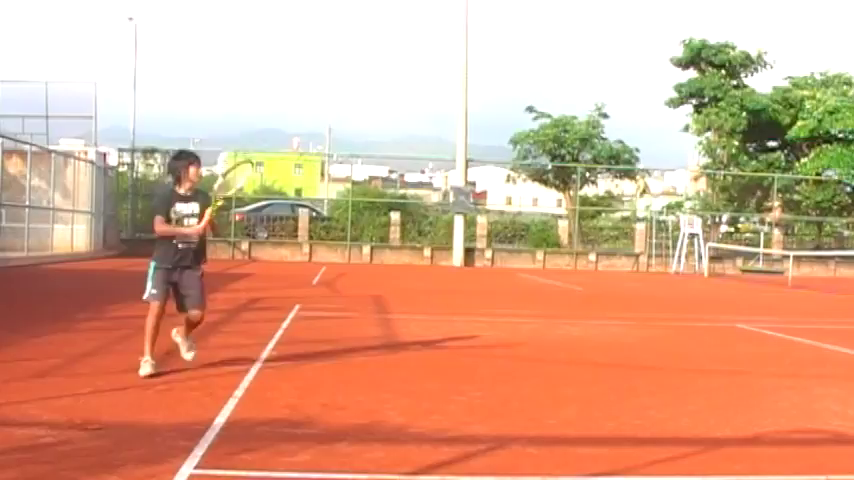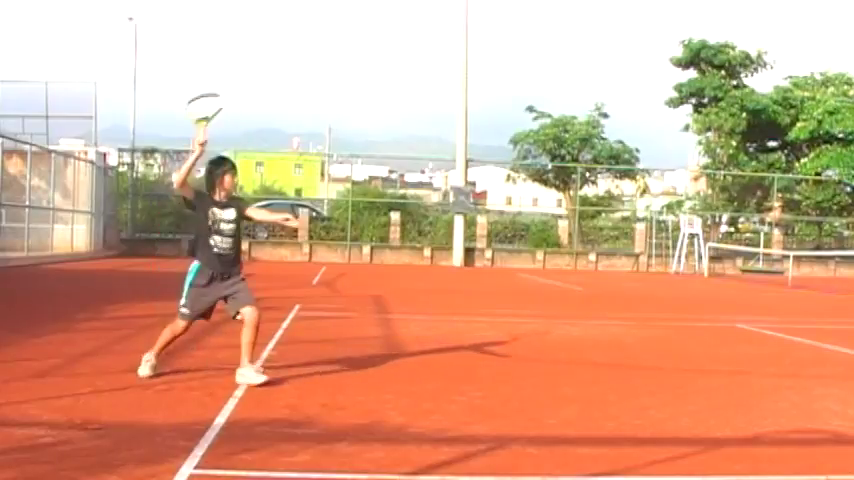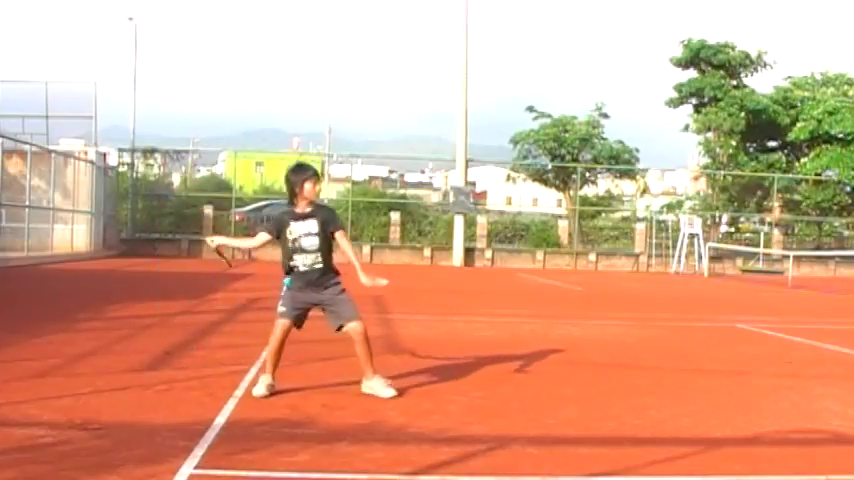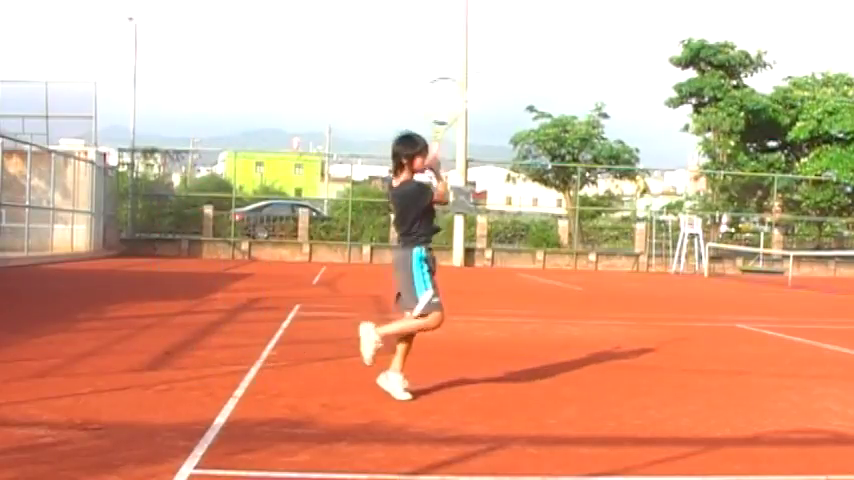
dt=0.4s
person 1, frame 1
left shoulder: (202, 198)
right shoulder: (165, 196)
left elbow: (211, 228)
right elbow: (159, 229)
left wrist: (208, 222)
right wrist: (190, 230)
left hip: (191, 267)
right hip: (164, 264)
left knee: (196, 314)
right knee: (156, 308)
left ankle: (181, 333)
right ankle: (147, 359)
person 1, frame 2
left shoulder: (237, 204)
right shoulder: (201, 200)
left elbow: (257, 214)
right elbow: (177, 183)
left wrist: (282, 217)
right wrist: (196, 153)
left hip: (232, 275)
right hip: (203, 273)
left knee: (252, 316)
right knee: (182, 324)
left ankle: (247, 368)
right ankle: (151, 357)
person 1, frame 3
left shoulder: (325, 214)
right shoulder: (281, 219)
left elbow: (345, 244)
right elbow: (254, 242)
left wrist: (362, 274)
right wrist: (222, 240)
left hip: (328, 284)
right hip: (298, 284)
left knee: (358, 329)
right knee: (282, 327)
left ankle: (371, 379)
right ankle: (266, 378)
person 1, frame 4
left shoulder: (396, 187)
right shoulder: (414, 189)
right elbow: (442, 196)
right wrist: (437, 168)
left hip: (408, 255)
right hip: (414, 256)
left knee: (412, 317)
right knee: (434, 318)
left ankle: (394, 373)
right ankle: (375, 331)
